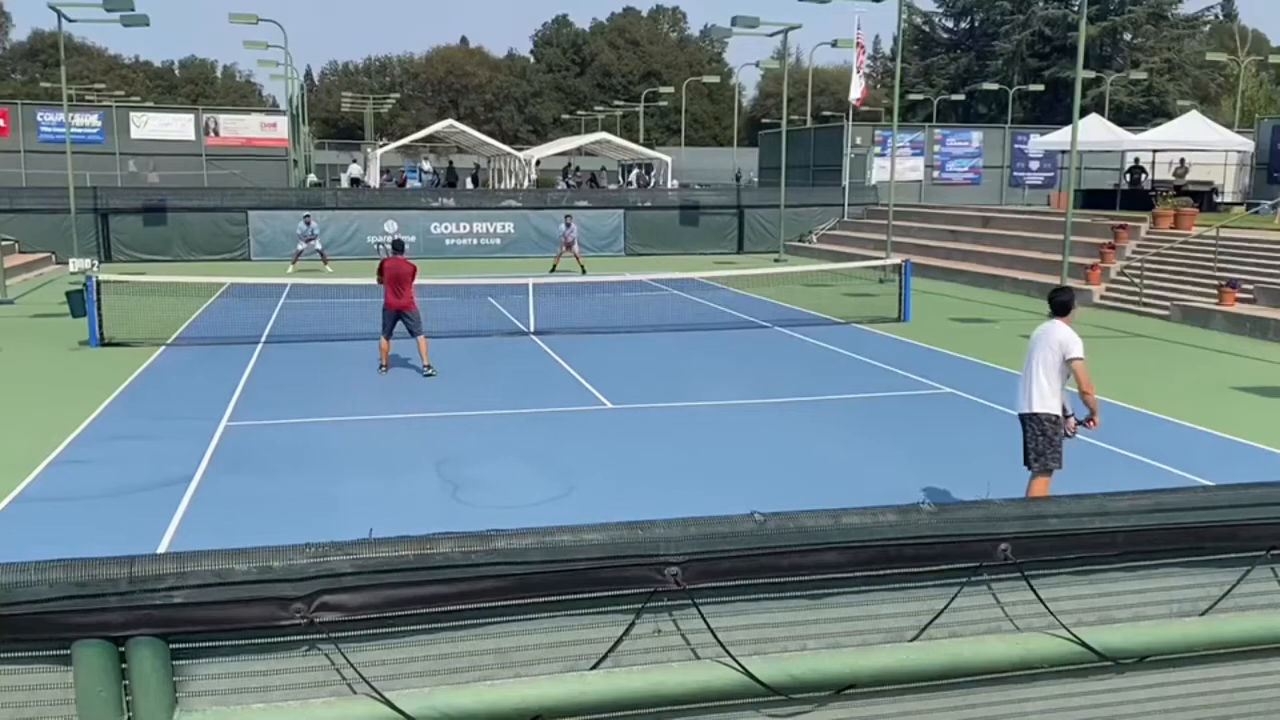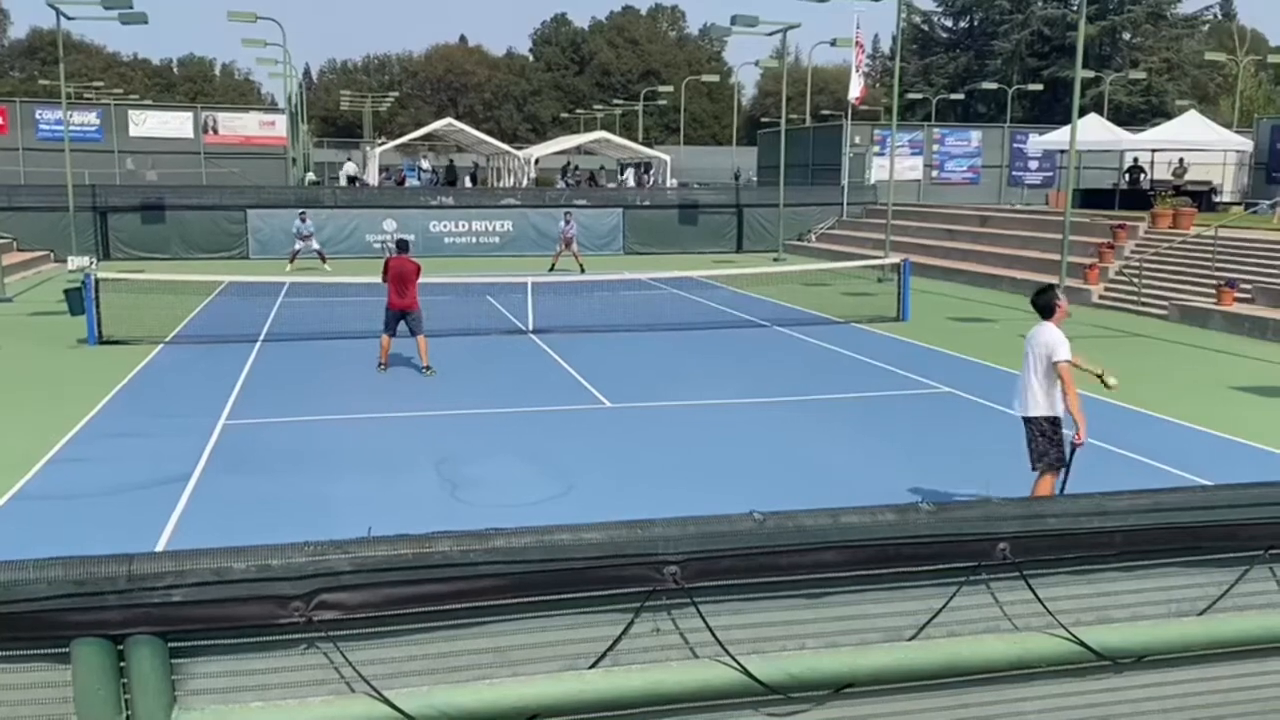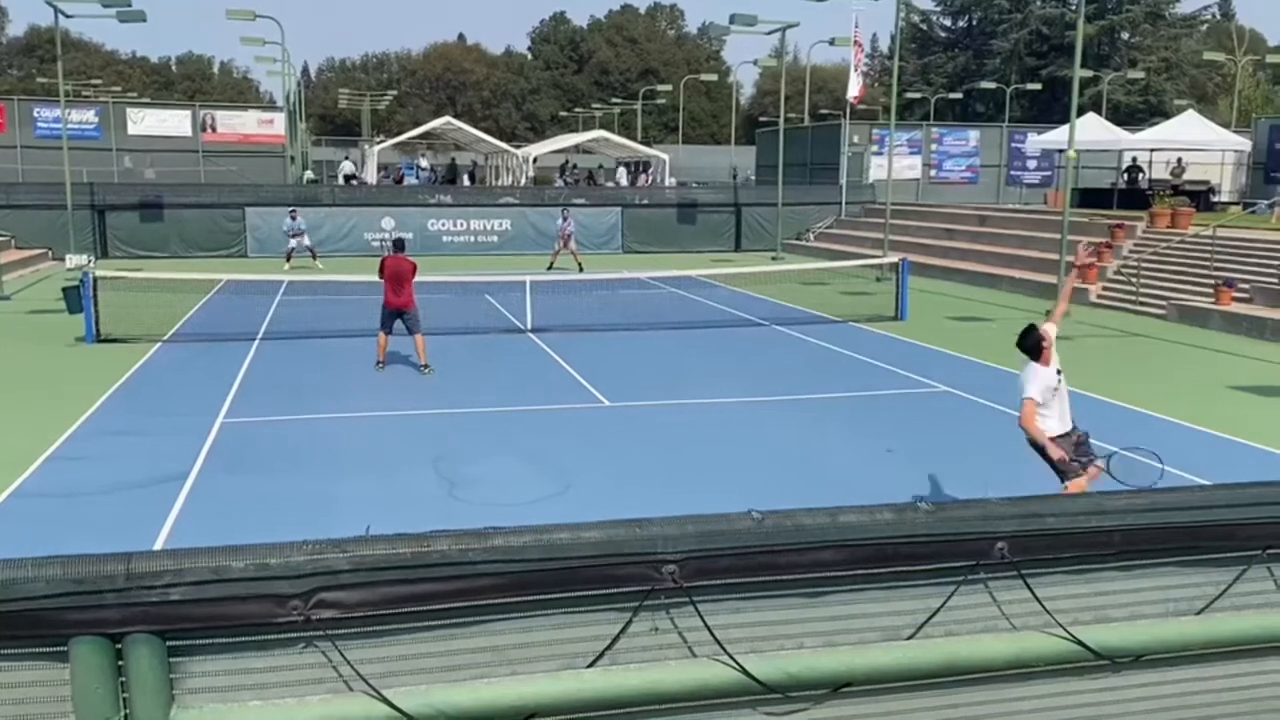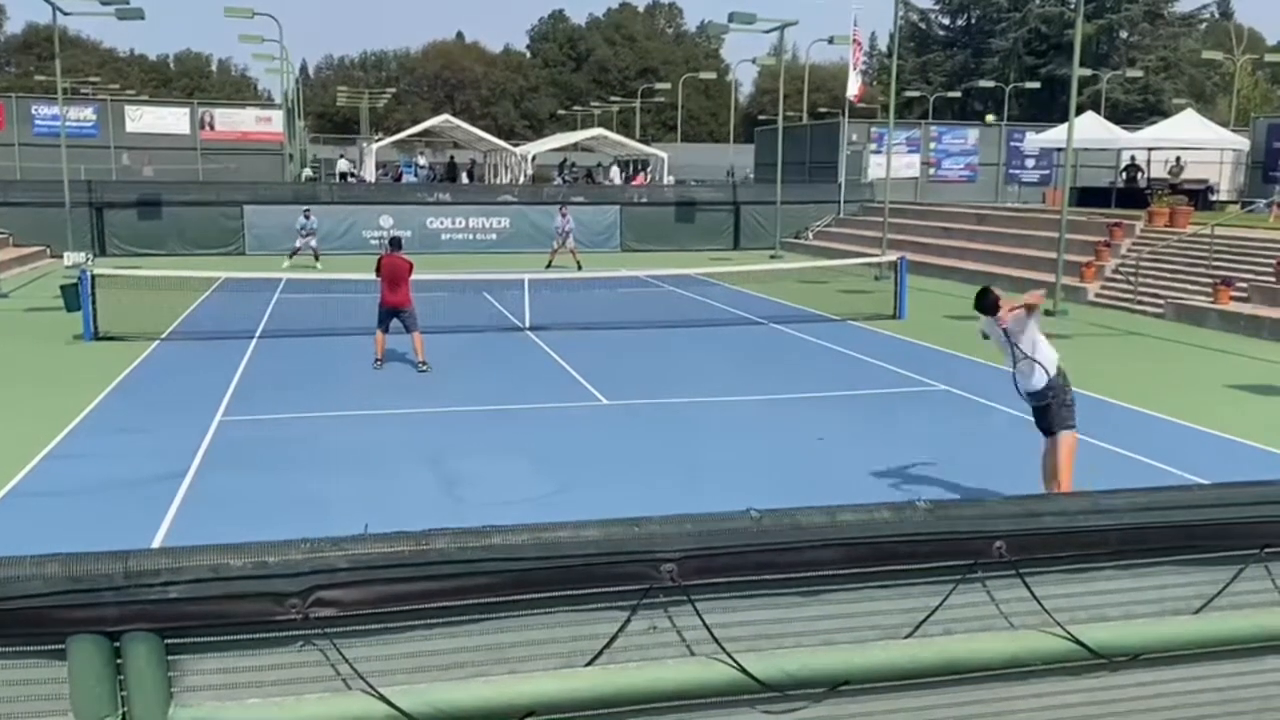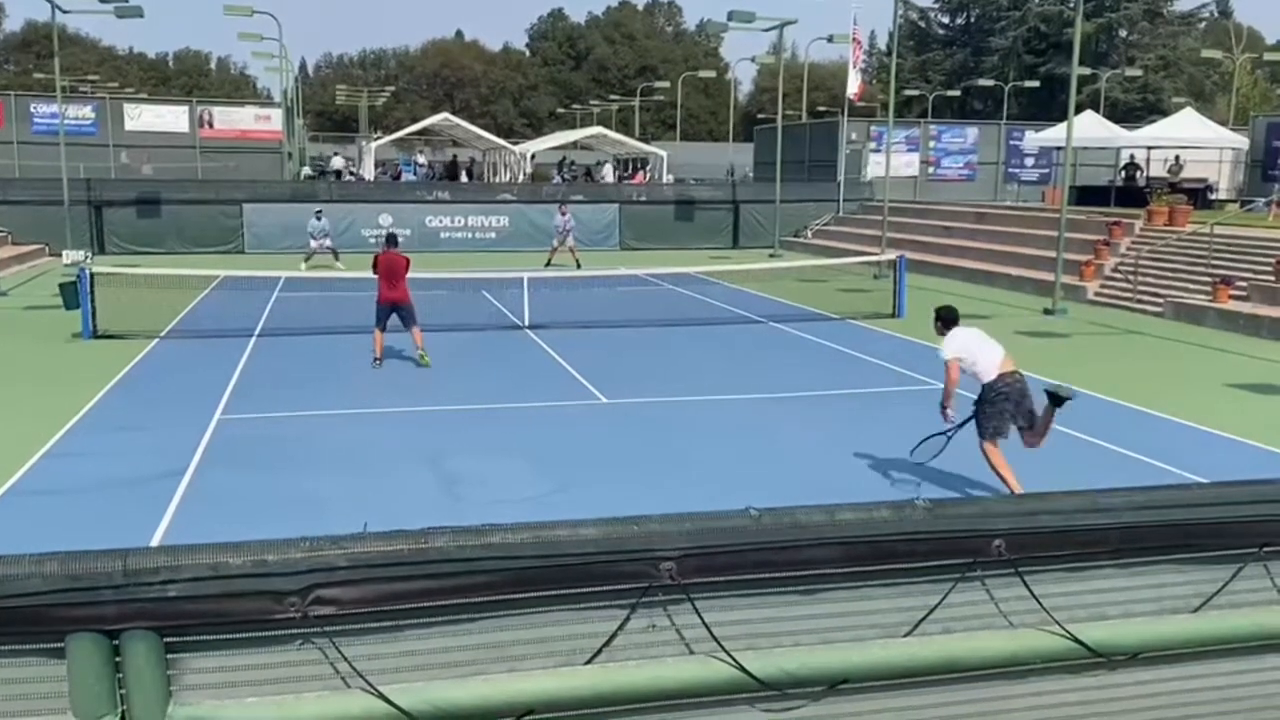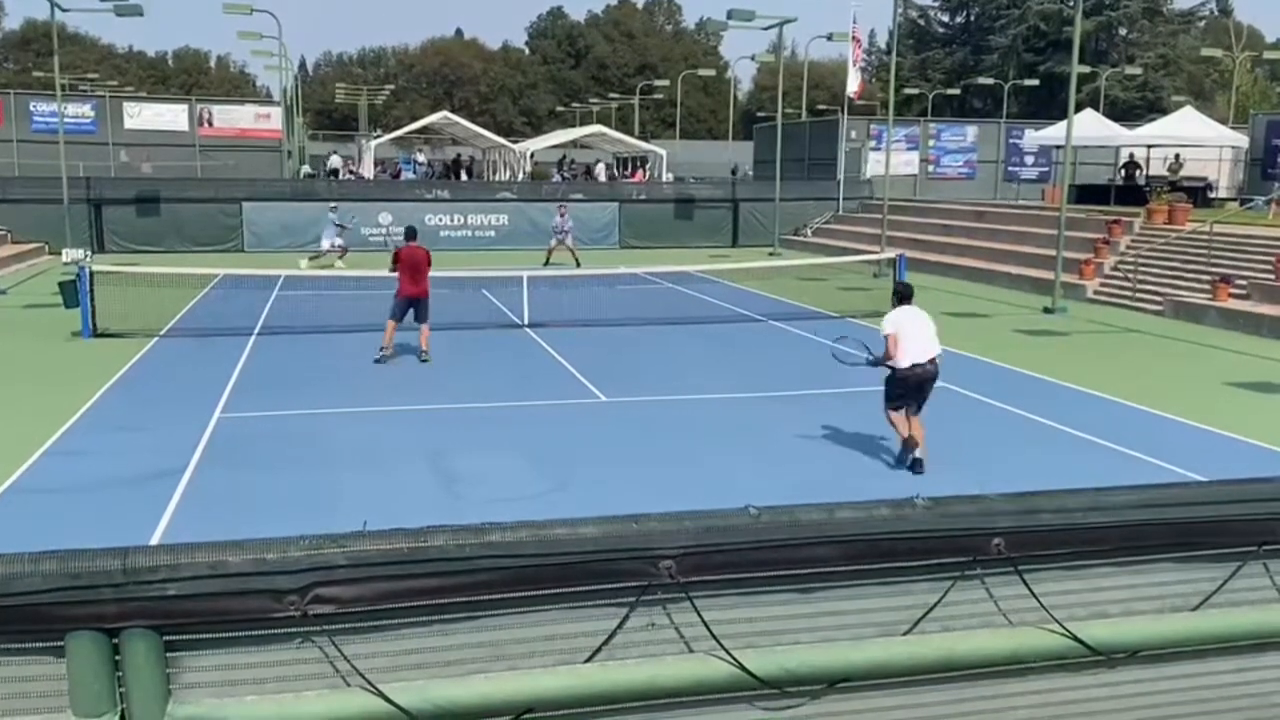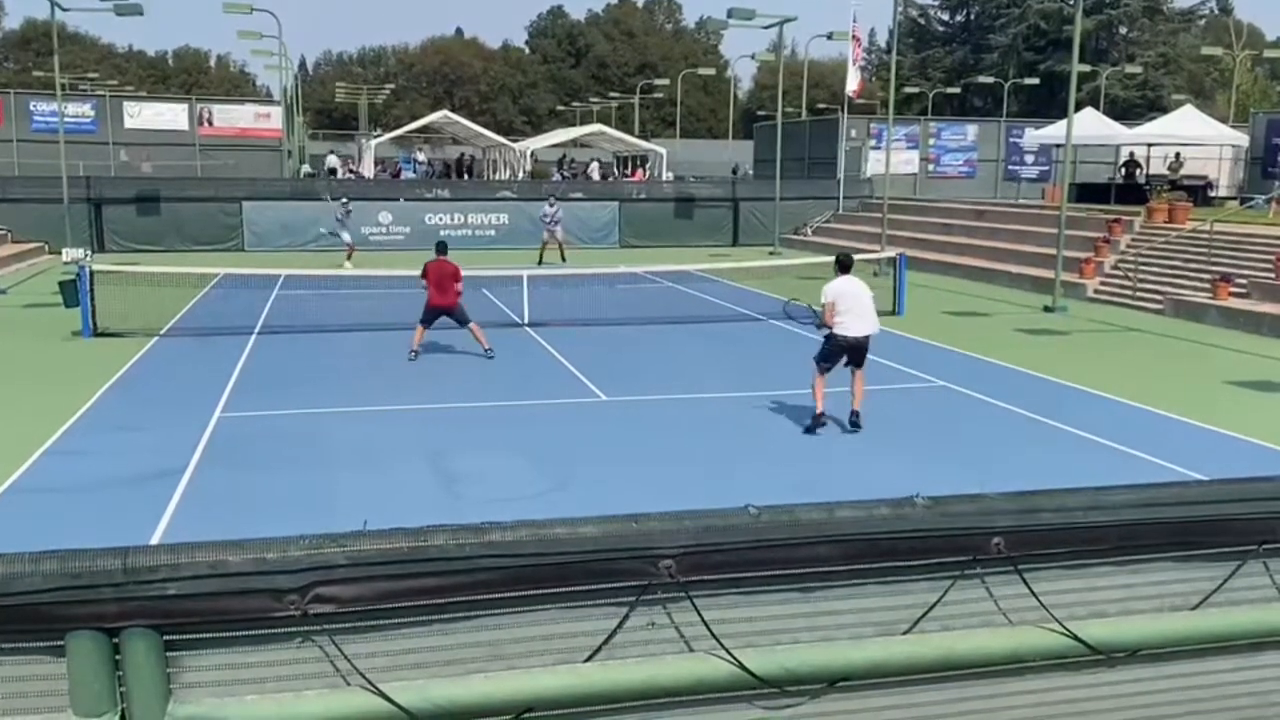
dt=0.4s
person 1, frame 1
left shoulder: (1042, 330)
right shoulder: (1070, 339)
right elbow: (1085, 388)
left wrist: (1067, 414)
right wrist: (1094, 412)
left hip: (1029, 407)
right hip: (1043, 411)
left knee: (1042, 469)
right knee: (1042, 471)
person 1, frame 2
left shoulder: (1039, 331)
right shoulder: (1055, 340)
left elbow: (1067, 359)
right elbow: (1068, 388)
left wrist: (1096, 371)
right wrist: (1080, 424)
left hip: (1032, 409)
right hip: (1042, 413)
left knee: (1054, 467)
right knee: (1049, 472)
person 1, frame 3
left shoulder: (1046, 338)
right shoulder: (1036, 378)
left elbow: (1060, 307)
right elbow: (1025, 420)
left wrist: (1077, 267)
right wrist: (1049, 447)
left hip: (1067, 428)
right hip: (1052, 436)
left knee: (1094, 469)
right knee: (1079, 484)
person 1, frame 4
left shoulder: (988, 325)
right shoulder: (1018, 321)
right elbow: (1037, 297)
left hip: (1029, 389)
right hip: (1051, 383)
left knee: (1051, 444)
right knee: (1066, 441)
left ankle: (1052, 496)
person 1, frame 5
left shoulder: (949, 344)
right shoulder: (973, 332)
left elbow: (953, 378)
left wrist: (945, 406)
left hip: (997, 388)
right hip: (1018, 380)
left knee: (988, 446)
right knee: (1033, 440)
left ankle: (1018, 494)
right ankle: (1052, 400)
person 1, frame 6
left shoulder: (891, 319)
right shoulder: (924, 315)
left elbow: (892, 353)
left wrist: (881, 360)
left hip: (906, 370)
right hip: (930, 368)
left knee: (892, 411)
right knee: (913, 414)
left ankle: (907, 439)
right ankle: (918, 460)
person 1, frame 7
left shoulder: (830, 288)
right shoulder: (863, 286)
left elbow: (827, 320)
right elbow: (872, 316)
left wrist: (824, 323)
left hip: (839, 337)
right hip: (862, 337)
left knee: (819, 374)
right knee: (857, 371)
left ankle: (818, 415)
right ankle: (855, 415)
